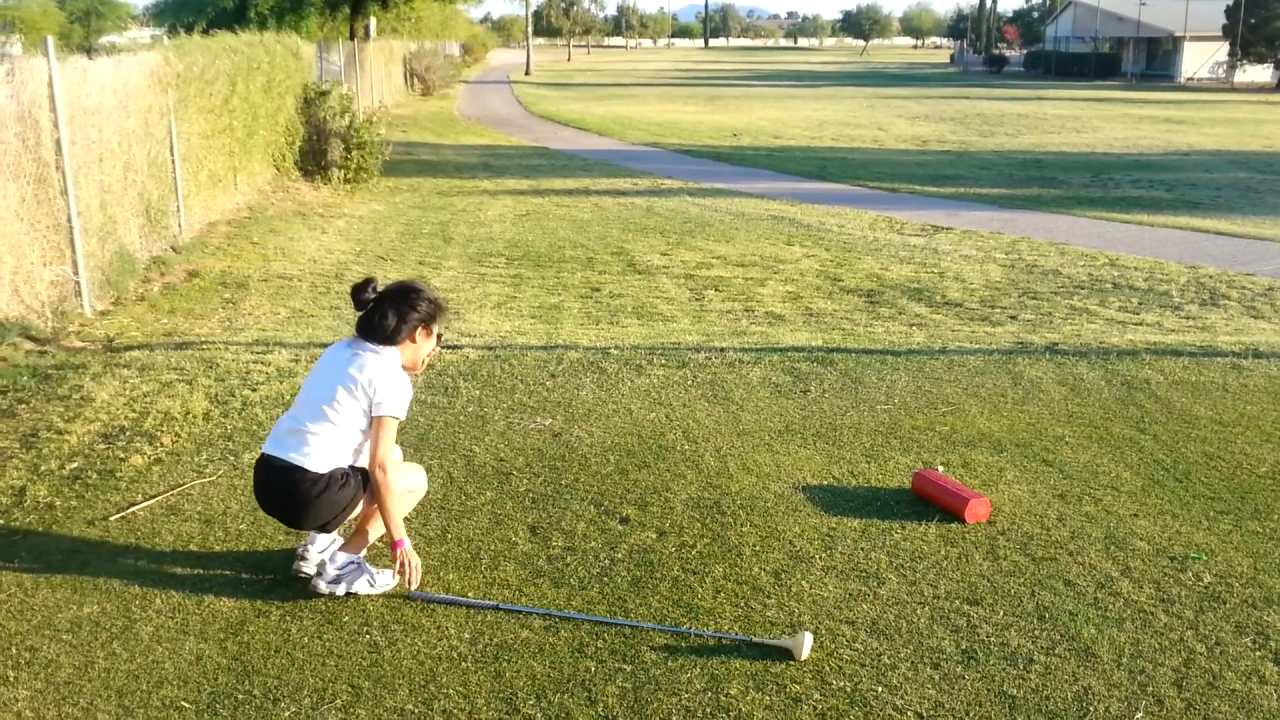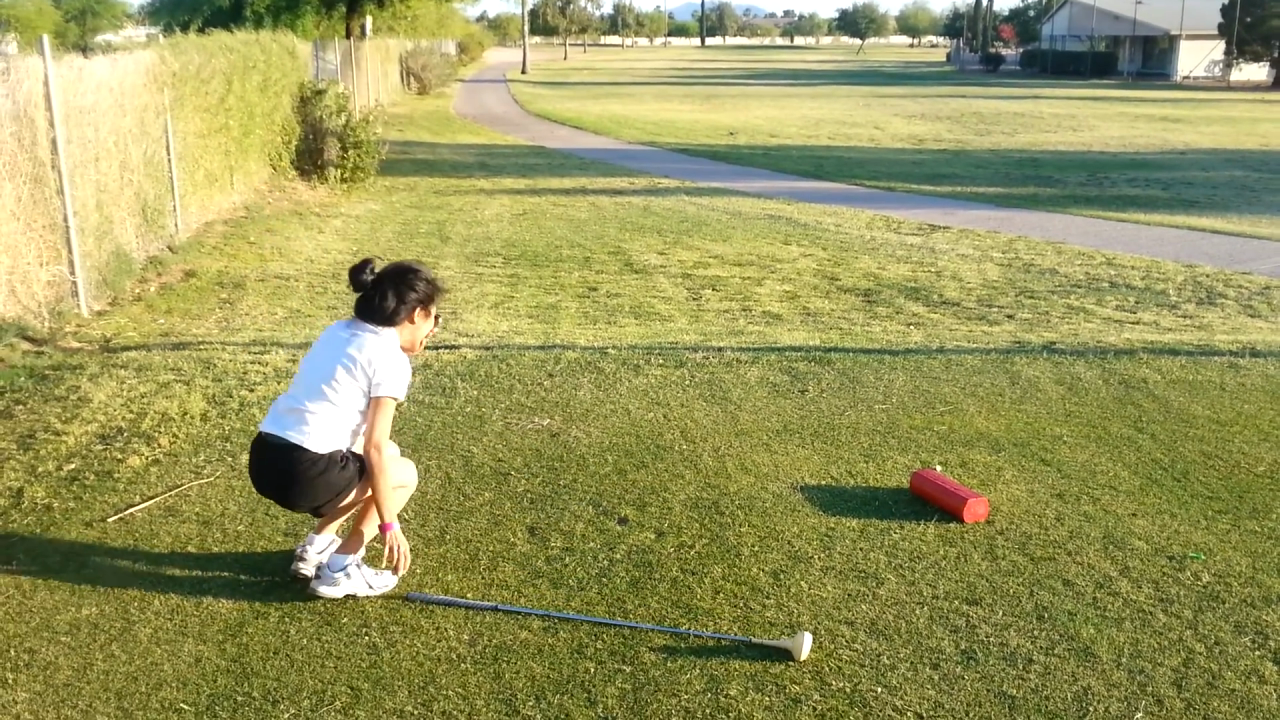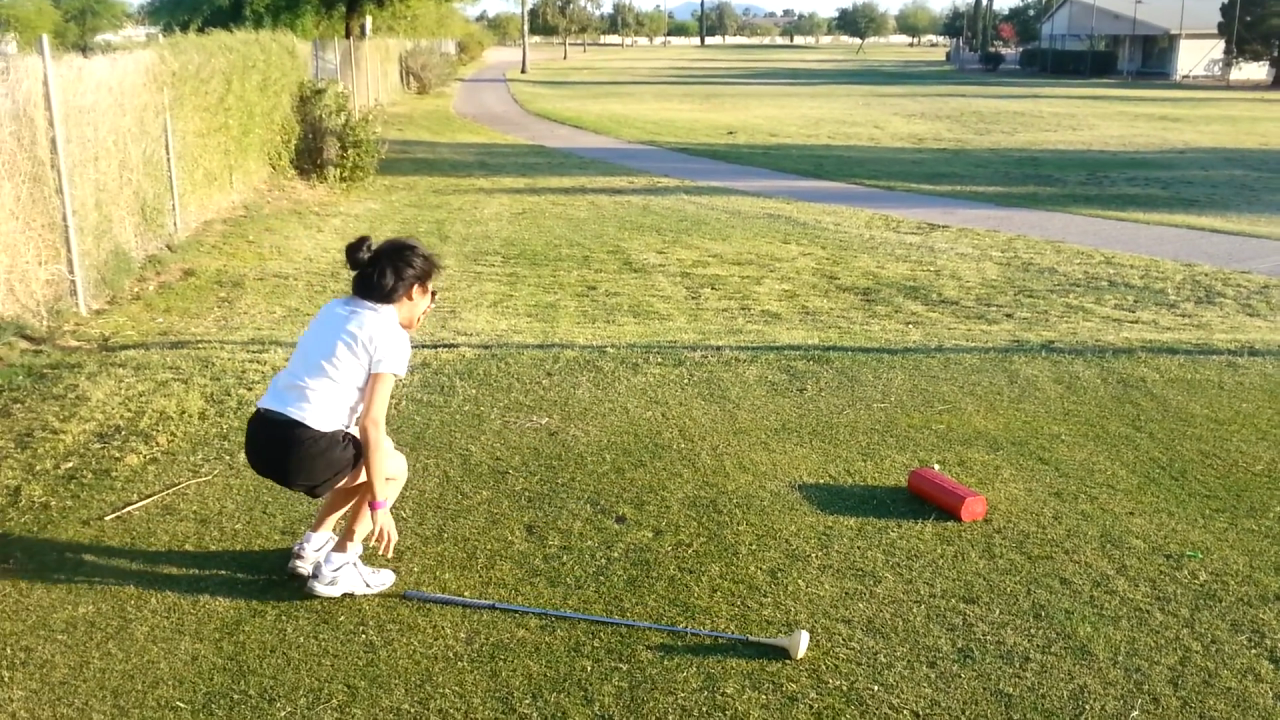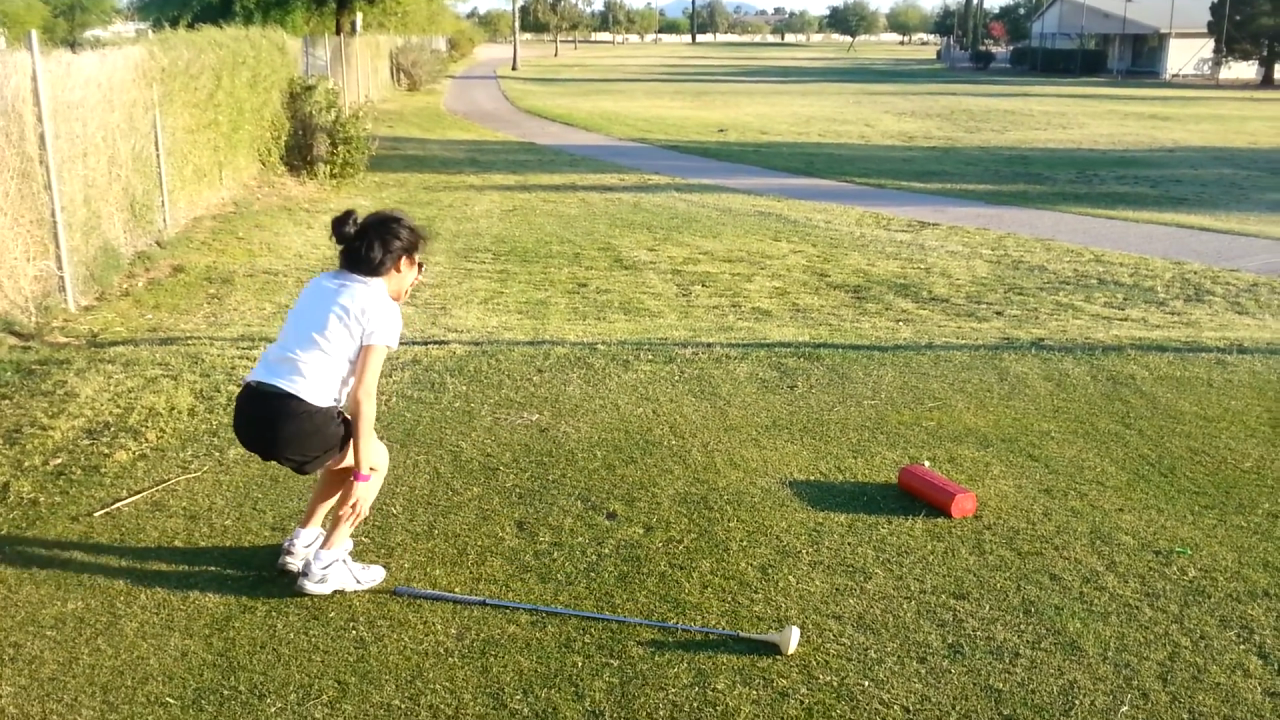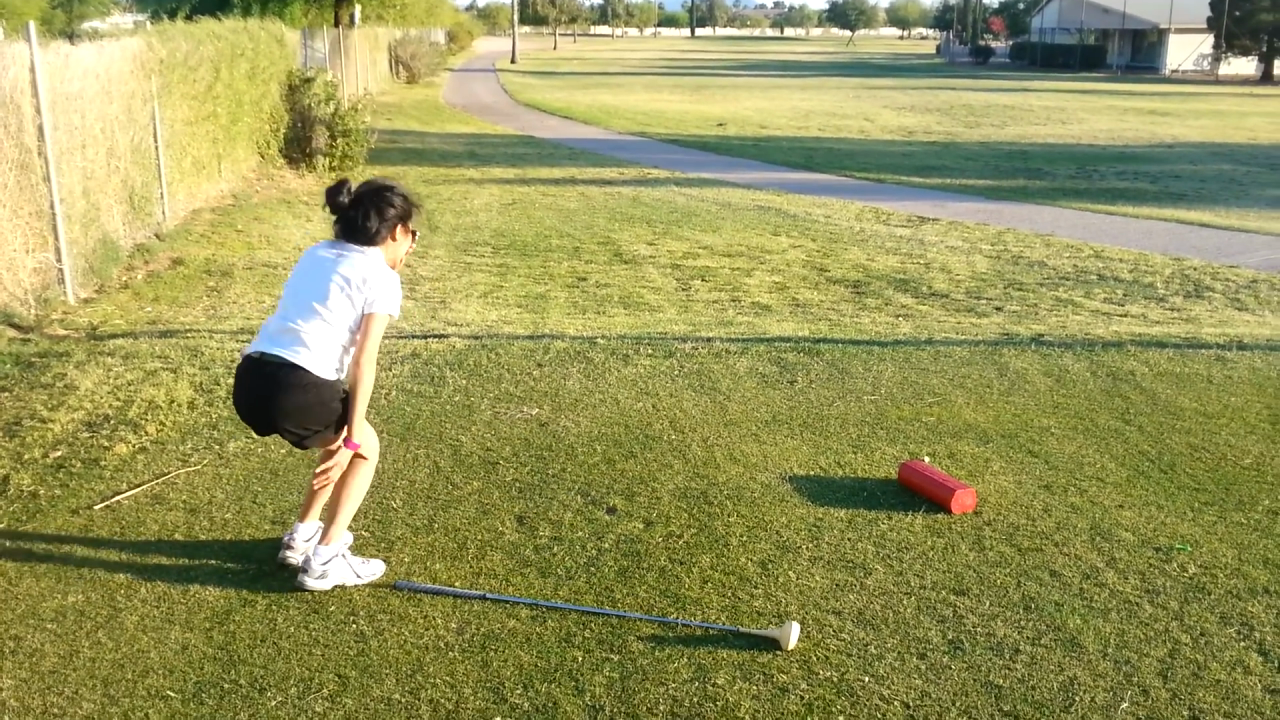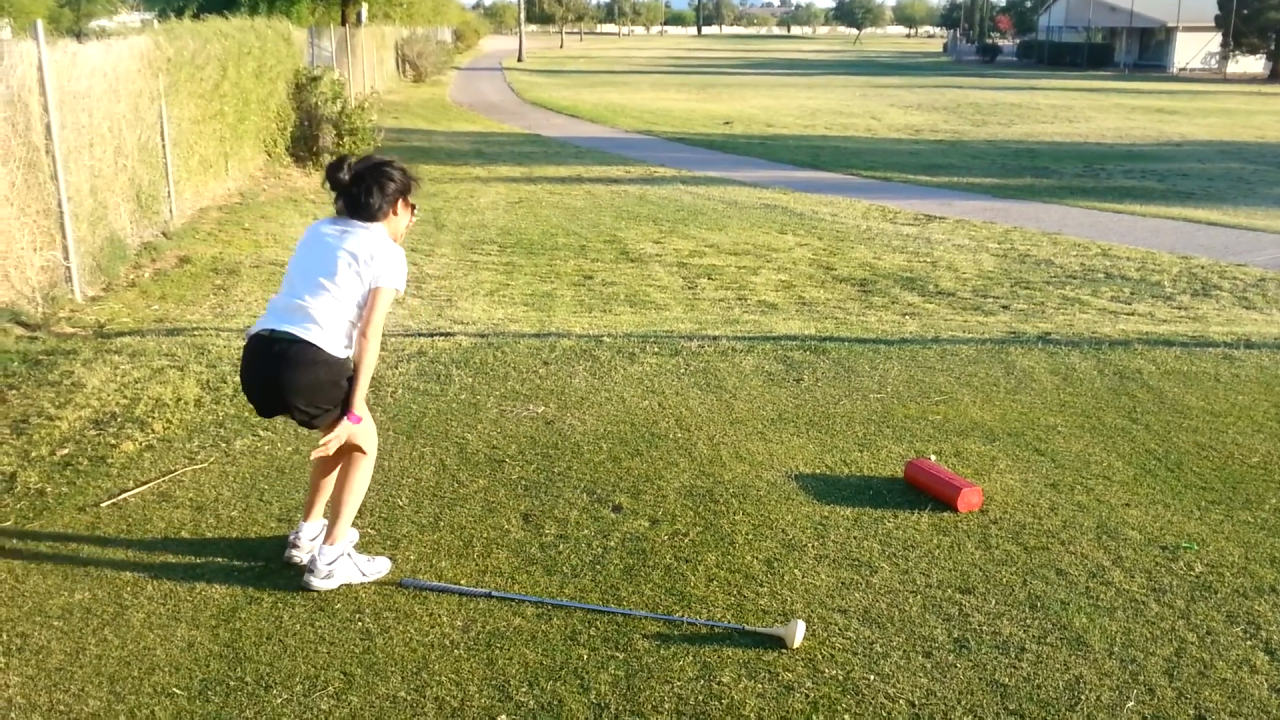
dt=0.1s
person 1, frame 1
left shoulder: (340, 351)
right shoulder: (392, 378)
right elbow: (379, 467)
right wrist: (400, 541)
left hip: (269, 479)
right hip: (306, 492)
left knee: (391, 457)
right knee: (413, 479)
left ankle: (317, 545)
right ankle: (345, 566)
person 1, frame 2
left shoulder: (337, 332)
right shoulder: (391, 360)
right elbow: (374, 448)
right wrist: (390, 527)
left hip: (264, 459)
right hip: (302, 471)
left knee: (386, 454)
right knee: (402, 474)
left ankle: (316, 545)
right ankle: (339, 567)
person 1, frame 3
left shoulder: (334, 310)
right shoulder: (391, 335)
right elbow: (371, 422)
right wrist: (380, 508)
left hip: (261, 436)
right hip: (302, 446)
left knee: (368, 457)
right knee: (393, 468)
left ankle: (313, 545)
right ankle: (336, 566)
person 1, frame 4
left shoulder: (322, 284)
right shoulder: (382, 309)
right elbow: (363, 396)
right wrist: (361, 477)
left hip: (250, 410)
right hip: (294, 419)
left knee: (352, 445)
right knee: (374, 458)
left ankle: (302, 541)
right ankle: (325, 563)
person 1, frame 5
left shoulder: (316, 255)
right shoulder: (382, 277)
right elbow: (363, 359)
right wrist: (352, 436)
left hip: (250, 379)
right hip: (298, 387)
left knee: (337, 443)
right knee: (365, 448)
left ankle: (302, 536)
right ankle: (324, 559)
person 1, frame 6
left shoulder: (318, 232)
right shoulder: (387, 253)
right elbow: (368, 335)
right wrist: (354, 411)
left hip: (258, 357)
right hip: (308, 364)
left knee: (341, 437)
right knee: (363, 443)
left ankle: (307, 534)
right ankle: (329, 559)
